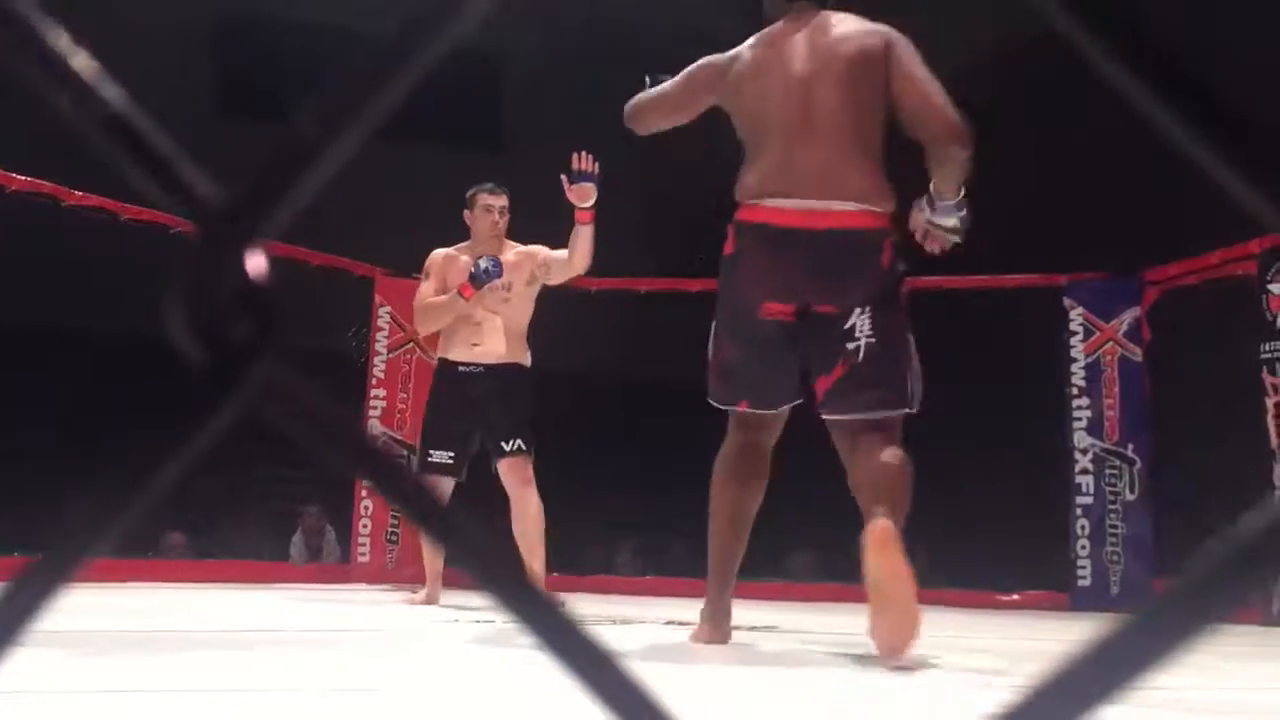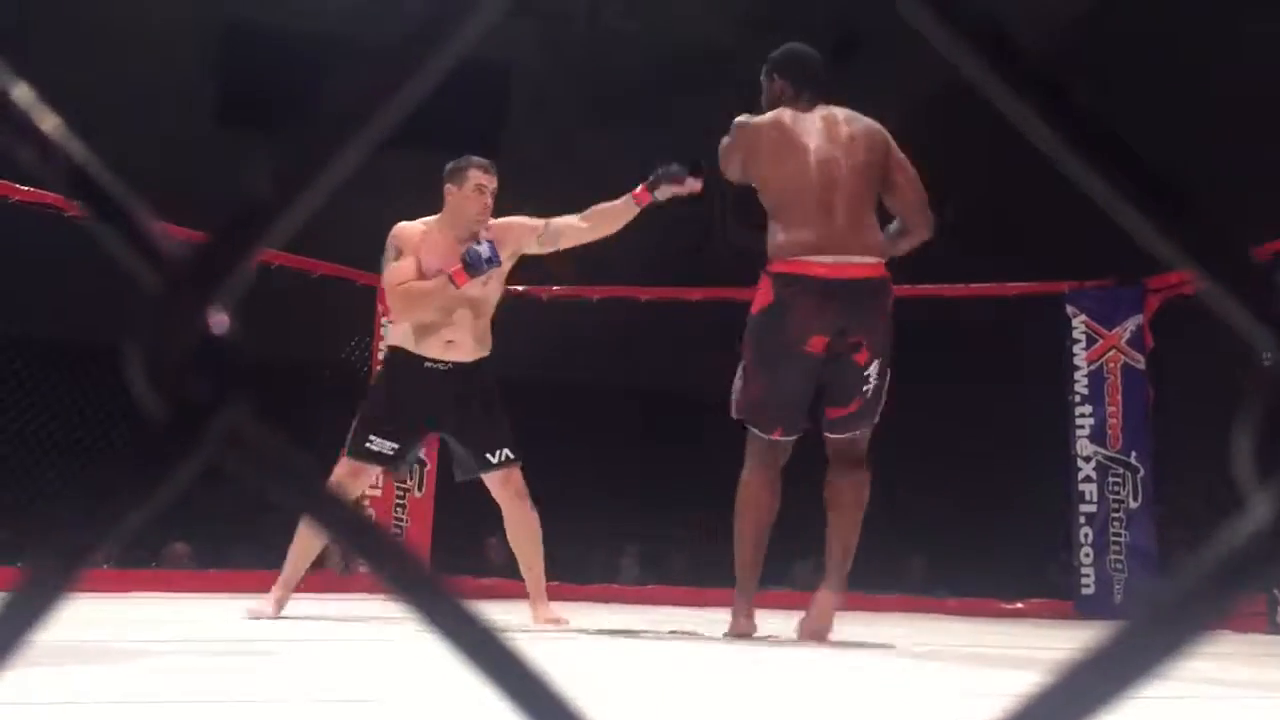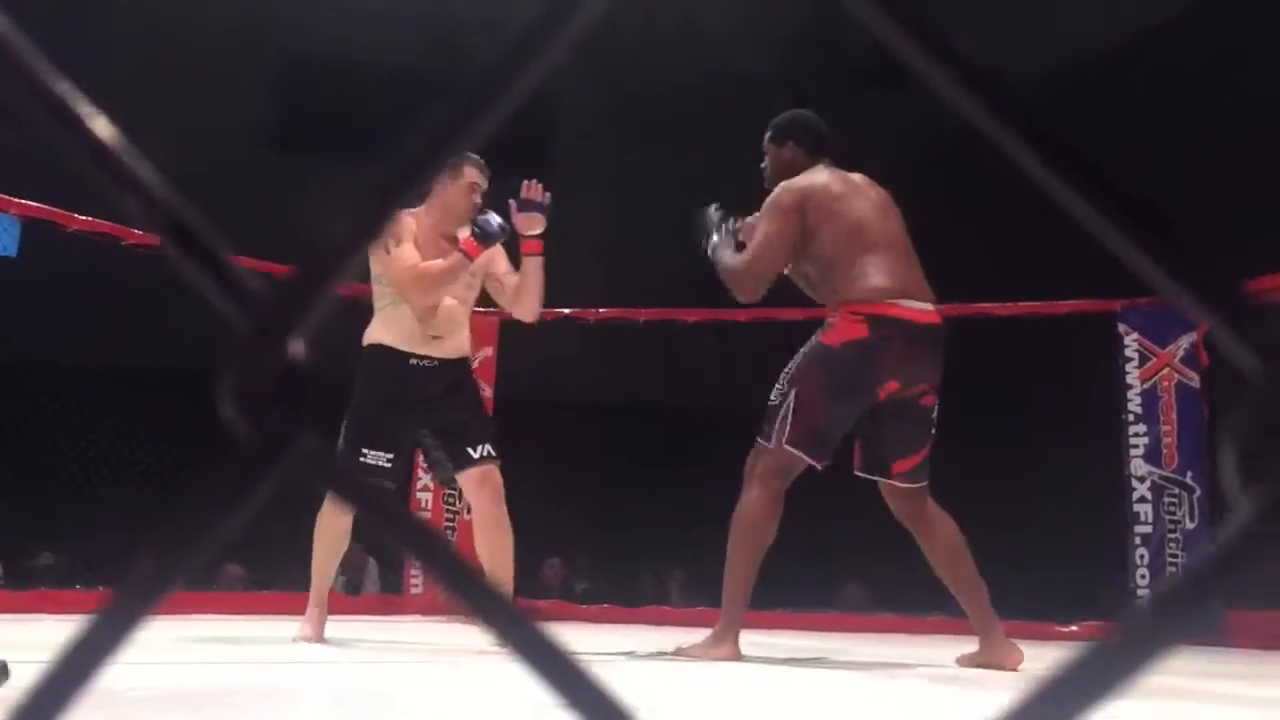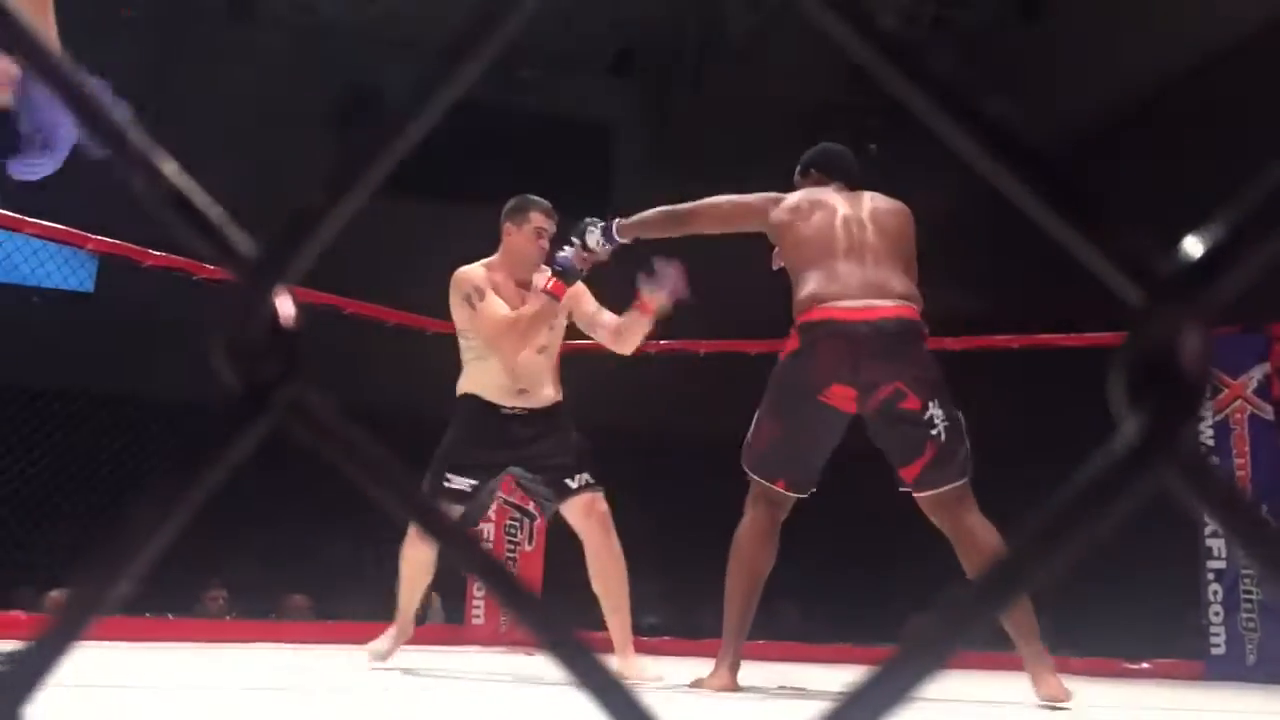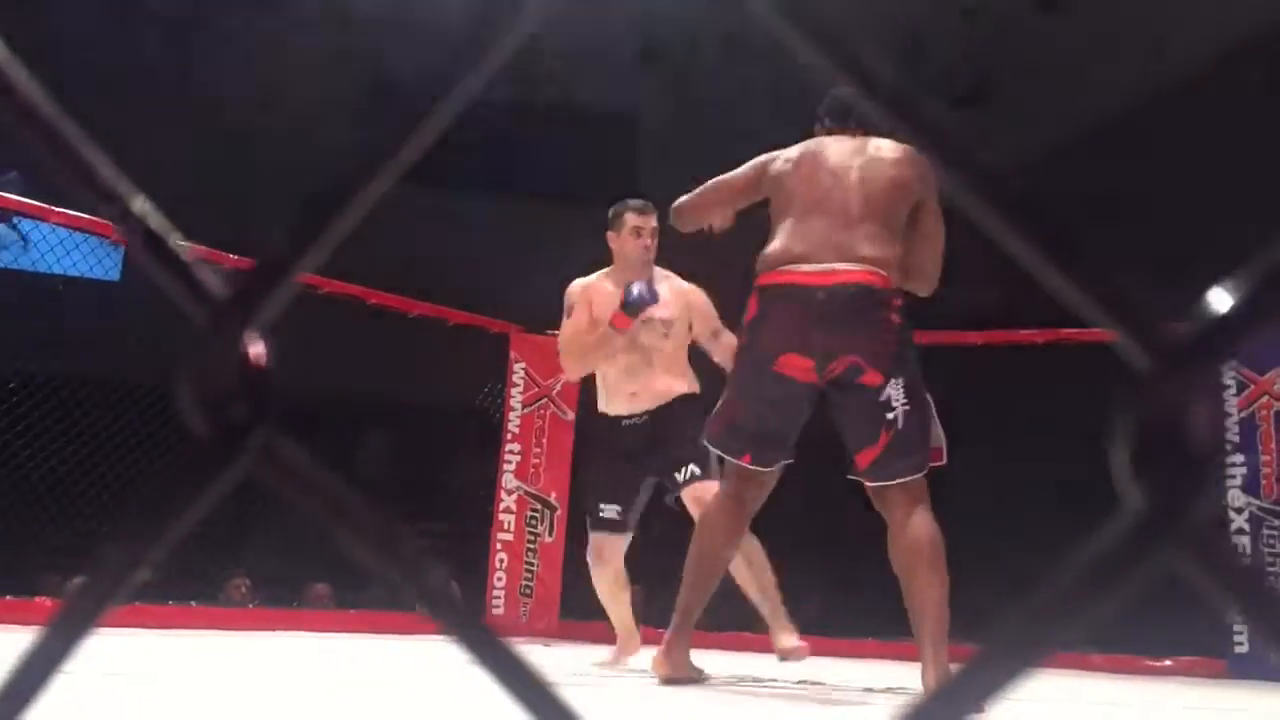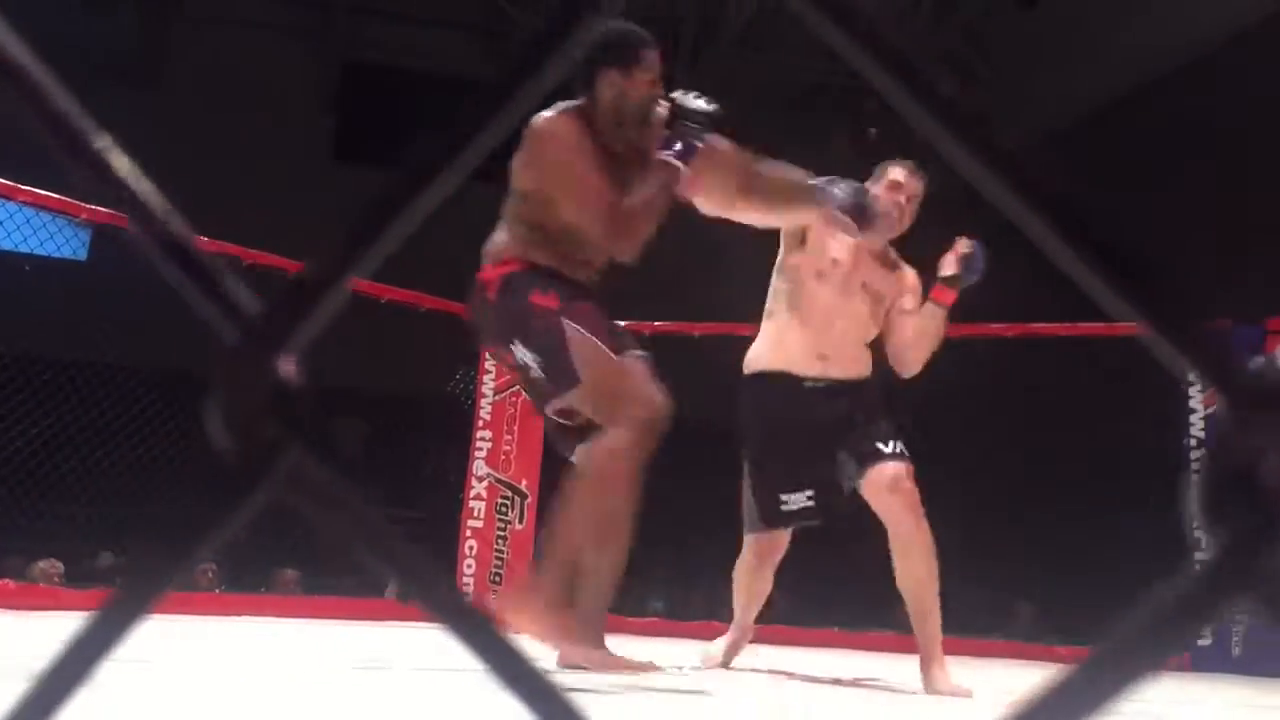
dt=0.7s
person 1, frame 1
left shoulder: (731, 63)
left elbow: (639, 115)
right elbow: (950, 138)
left wrist: (663, 89)
right wrist: (944, 204)
left hip: (764, 240)
right hip: (855, 242)
left knee: (751, 430)
right knee: (872, 431)
left ankle: (715, 610)
right ankle: (883, 530)
person 1, frame 2
left shoulder: (754, 129)
right shoulder: (869, 131)
left elbow: (732, 169)
right elbow: (920, 222)
left hip: (795, 289)
right hip: (866, 291)
left knee: (765, 452)
right knee: (847, 451)
left ankle: (743, 610)
right ankle: (830, 591)
person 1, frame 3
left shoulder: (794, 193)
right shoulder: (871, 192)
left elbow: (747, 284)
left wrist: (720, 243)
right wrist: (786, 252)
left hip: (865, 333)
right hip: (922, 335)
left knee: (766, 472)
right knee: (909, 498)
left ankle: (725, 635)
right ankle: (995, 640)
person 1, frame 4
left shoulder: (784, 207)
right shoulder: (898, 212)
left elbow: (679, 217)
left wrist: (614, 230)
left hip: (824, 342)
right hip: (901, 341)
left knee: (766, 504)
right knee: (955, 509)
left ankle: (725, 667)
right ankle: (1038, 664)
person 1, frame 5
left shoulder: (783, 160)
right shoulder: (912, 164)
left elbow: (683, 214)
right elbow: (924, 279)
left wrist: (720, 212)
left hip: (782, 307)
right hip: (865, 310)
left knee: (740, 488)
right knee: (905, 500)
left ankle: (673, 647)
right ankle: (938, 677)
person 1, frame 6
left shoulder: (650, 128)
right shoulder: (556, 133)
left elbow: (735, 188)
right elbow: (620, 240)
left wrist: (838, 203)
right wrist: (672, 158)
left hip: (567, 298)
right hip: (519, 293)
left knee: (613, 459)
right knee: (645, 412)
left ankle: (583, 634)
right ankle: (544, 594)
person 2, frame 1
left shoulder: (530, 259)
right shoulder: (441, 261)
left elbow: (576, 265)
right elbow: (422, 321)
left wrist: (584, 209)
right wrist: (470, 288)
left hip: (506, 380)
right hip: (453, 380)
left knee: (519, 476)
right knee: (434, 487)
left ankle: (539, 587)
right ankle: (432, 584)
person 2, frame 2
left shoulder: (506, 236)
right shoulder: (408, 235)
left elbow: (582, 226)
right elbow: (399, 305)
left wrist: (645, 193)
right wrist: (460, 274)
left hip: (471, 377)
right hip: (409, 373)
left knee: (512, 488)
right knee: (349, 477)
left ankle: (541, 601)
right ankle: (282, 590)
person 2, frame 3
left shoulder: (482, 243)
right shoulder: (394, 226)
left elbow: (527, 310)
right elbow: (417, 287)
left wrist: (532, 239)
right wrist: (472, 248)
left hip: (451, 376)
right hip: (392, 369)
left knee: (487, 488)
right ankle: (316, 609)
person 2, frame 4
left shoulder: (564, 285)
right shoulder: (469, 280)
left elbow: (619, 336)
right elbow: (508, 337)
left wrist: (650, 303)
right wrist: (553, 287)
left hip: (545, 419)
right hip: (482, 416)
left knee: (595, 518)
left ankle: (625, 650)
right ankle: (401, 626)
person 2, frame 5
left shoulder: (684, 293)
right shoulder: (582, 293)
left elbow: (728, 350)
right elbow: (572, 364)
right wrist: (622, 317)
left hip: (677, 416)
right hip: (617, 430)
left knee: (713, 507)
right knee: (603, 554)
left ankle: (781, 626)
right ankle: (627, 639)
person 2, frame 6
left shoulder: (902, 280)
right shoulder: (812, 226)
left elbow: (907, 363)
left wrist: (947, 288)
left hip: (850, 399)
right hip: (775, 396)
left knee: (901, 501)
right knee: (764, 545)
left ankle: (932, 660)
right ankle: (738, 632)
